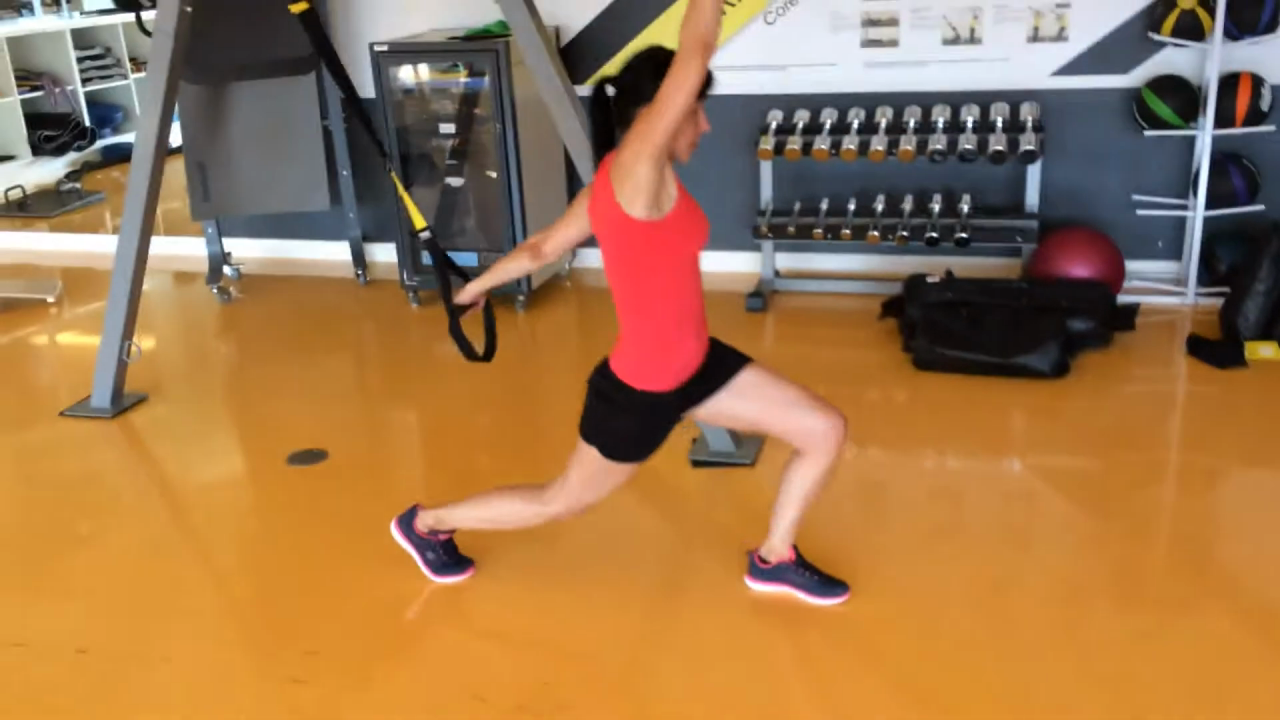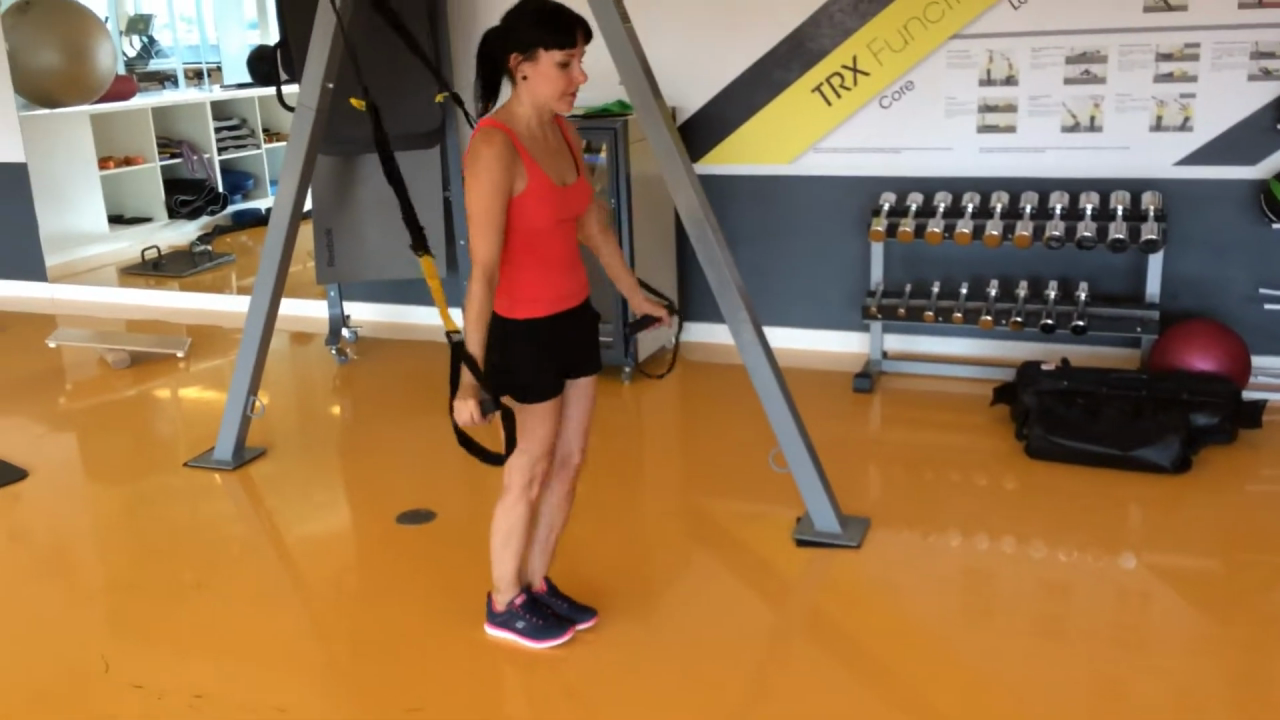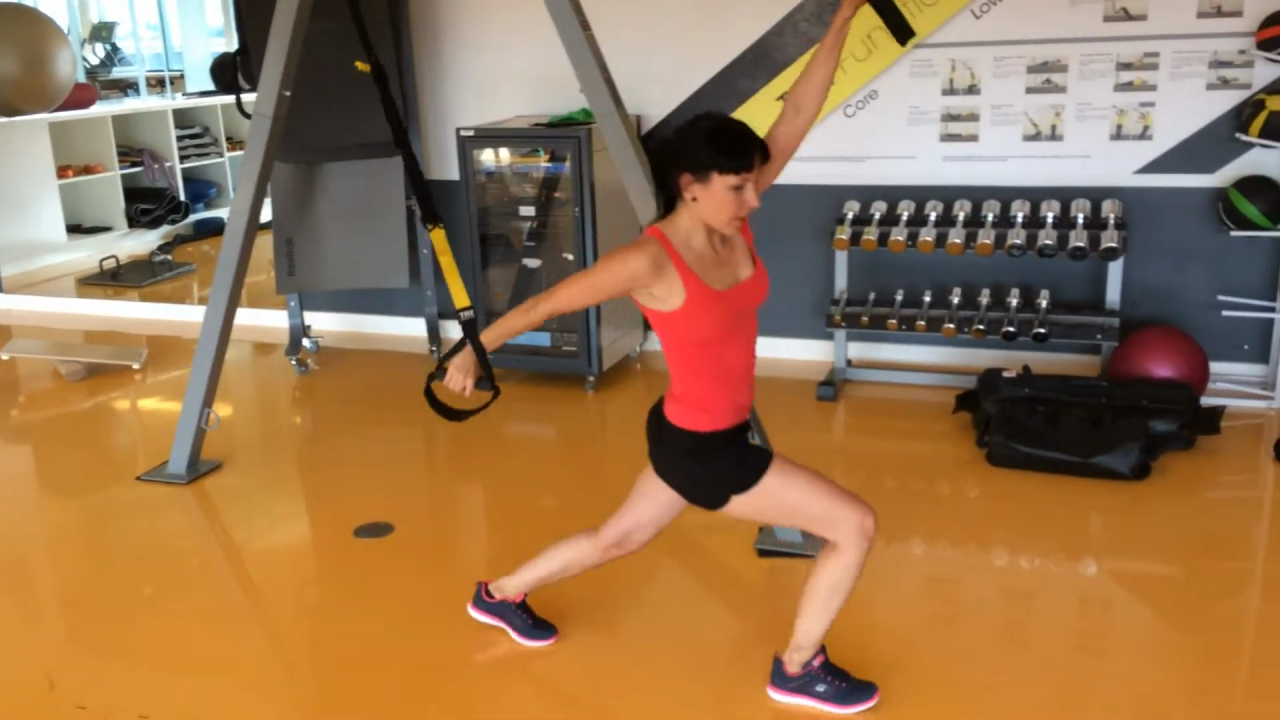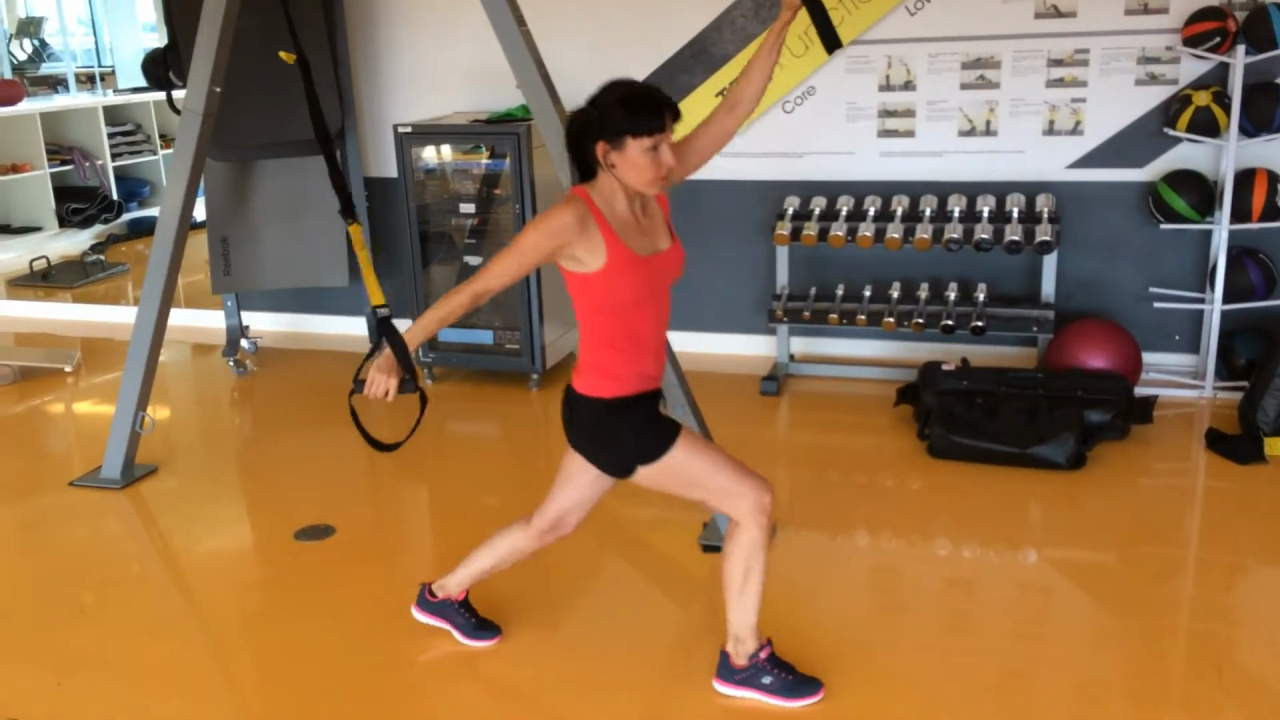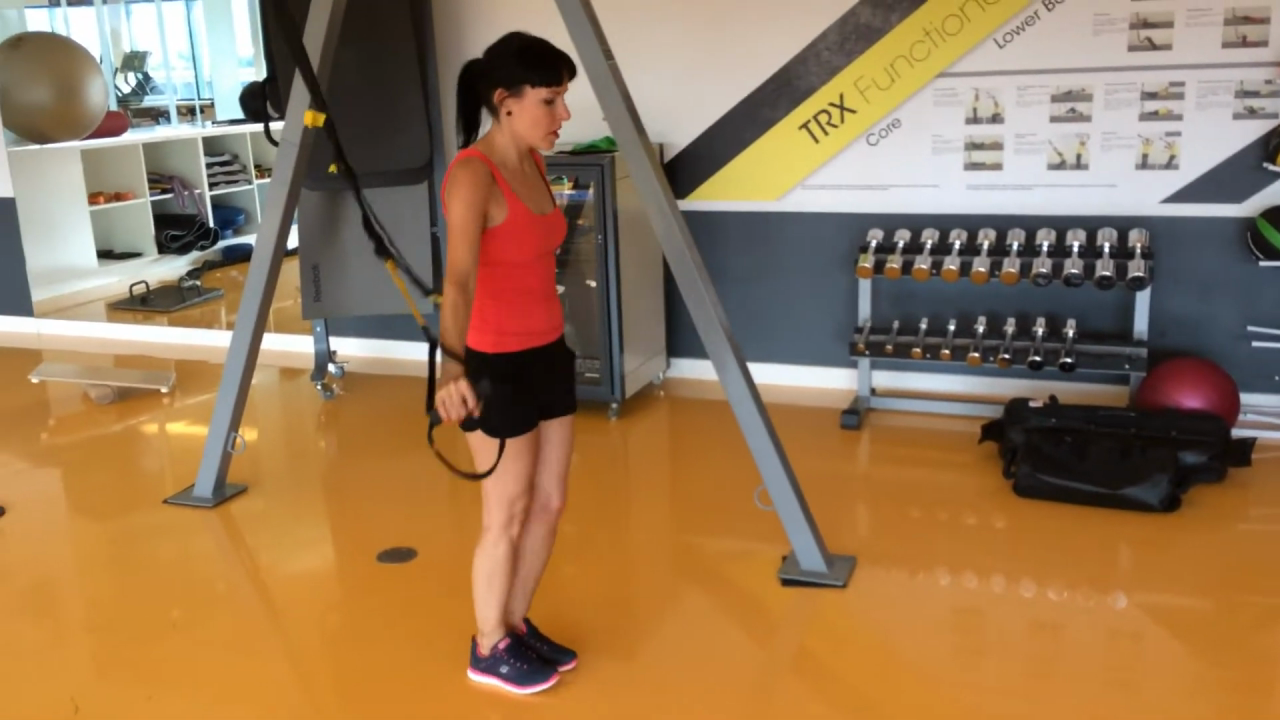
dt=1s
person 1, frame 1
left shoulder: (613, 186)
right shoulder: (633, 168)
left elbow: (540, 248)
right elbow: (694, 53)
left wrist: (477, 284)
left hip: (692, 363)
right hip: (641, 390)
left knee: (824, 429)
right knee: (562, 500)
left ankle: (774, 557)
right ankle: (427, 524)
person 1, frame 2
left shoulder: (561, 130)
right shoulder: (494, 146)
left elbow: (592, 223)
right elbow: (484, 268)
left wrist: (635, 294)
right wrist: (471, 378)
left hip: (575, 322)
right hip: (523, 335)
left knee: (565, 469)
right knee: (526, 480)
left ankle: (536, 586)
right ankle: (504, 605)
person 1, frame 3
left shoulder: (730, 217)
right shoulder: (648, 262)
left elbow: (800, 113)
right elbow: (545, 304)
right wrist: (472, 353)
left hip: (711, 432)
right hip: (699, 446)
left knee: (618, 537)
right knee: (854, 525)
left ankle: (499, 596)
person 1, frame 4
left shoulder: (650, 186)
right shoulder: (573, 218)
left elbow: (733, 112)
right elbow: (477, 287)
right wrist: (398, 350)
left hip: (632, 401)
right hip: (608, 412)
left knee: (549, 523)
right knee: (753, 501)
left ankle: (441, 595)
right ankle: (743, 659)
person 1, frame 5
left shoulder: (530, 164)
right shoulder: (472, 176)
right elbow: (458, 276)
right wrist: (452, 365)
left hip: (548, 359)
right hip: (494, 371)
left knee: (548, 507)
right knee: (506, 519)
left ankle: (516, 625)
right ankle: (489, 649)
